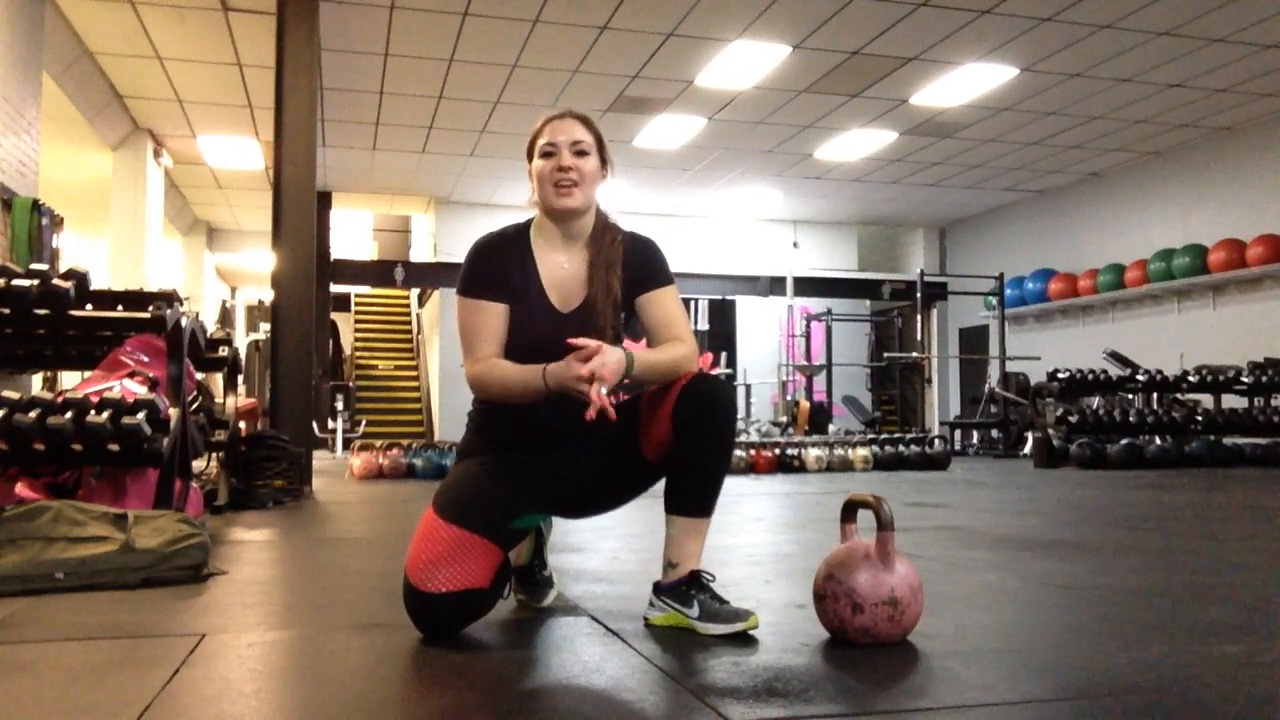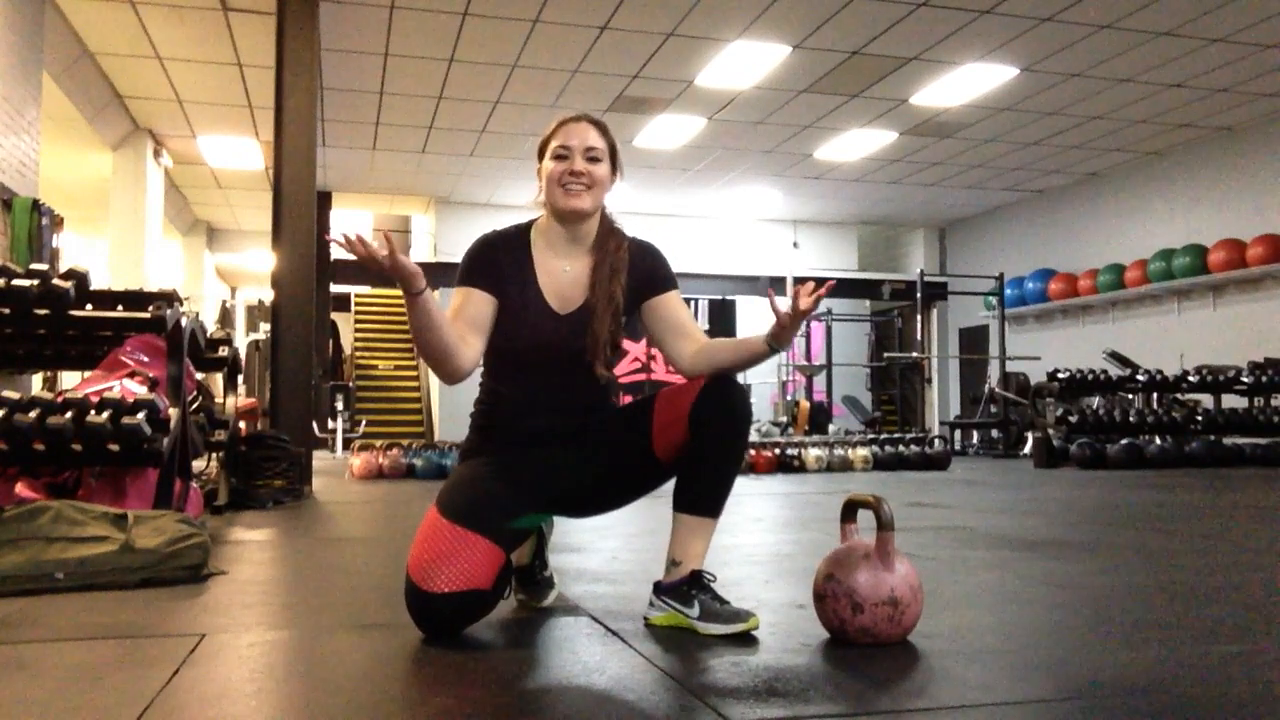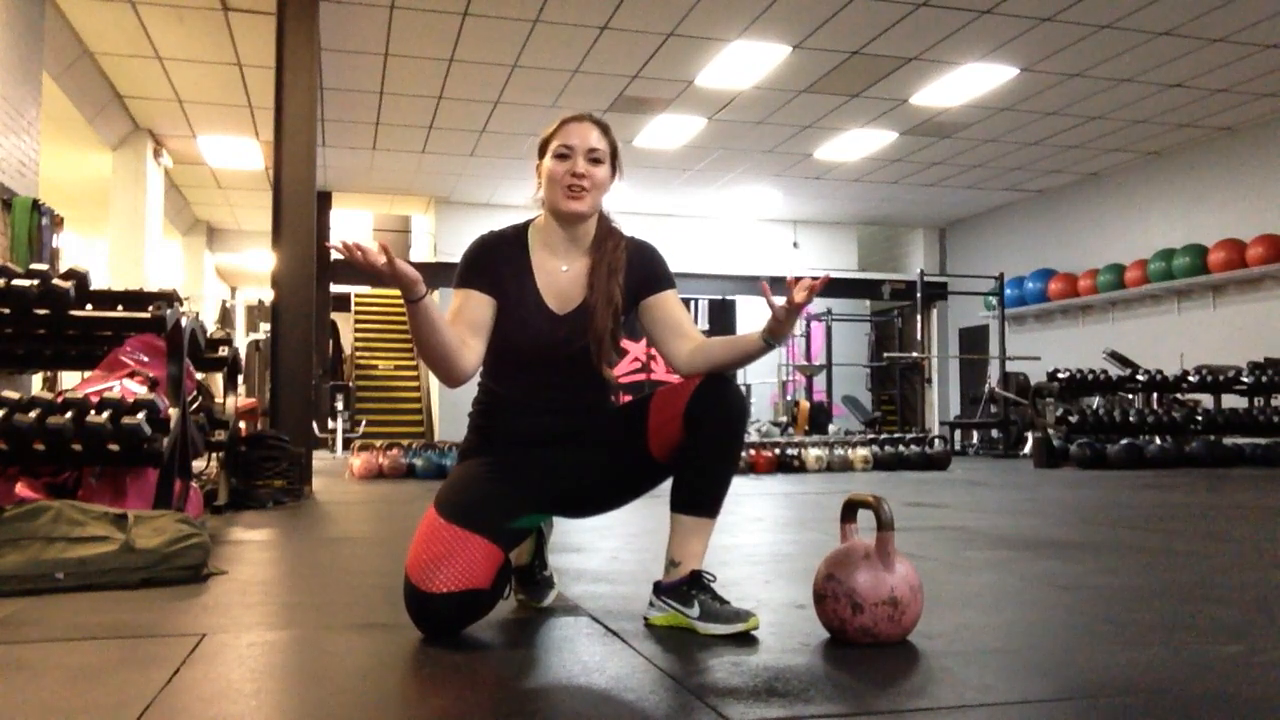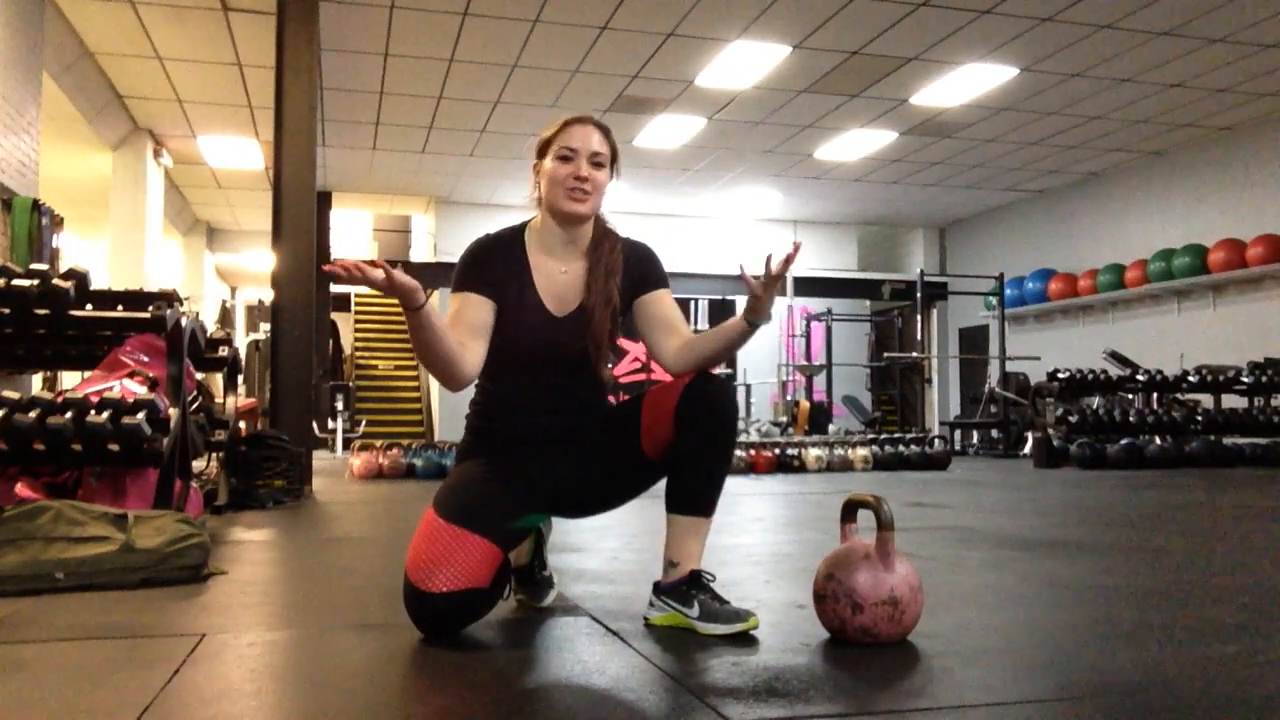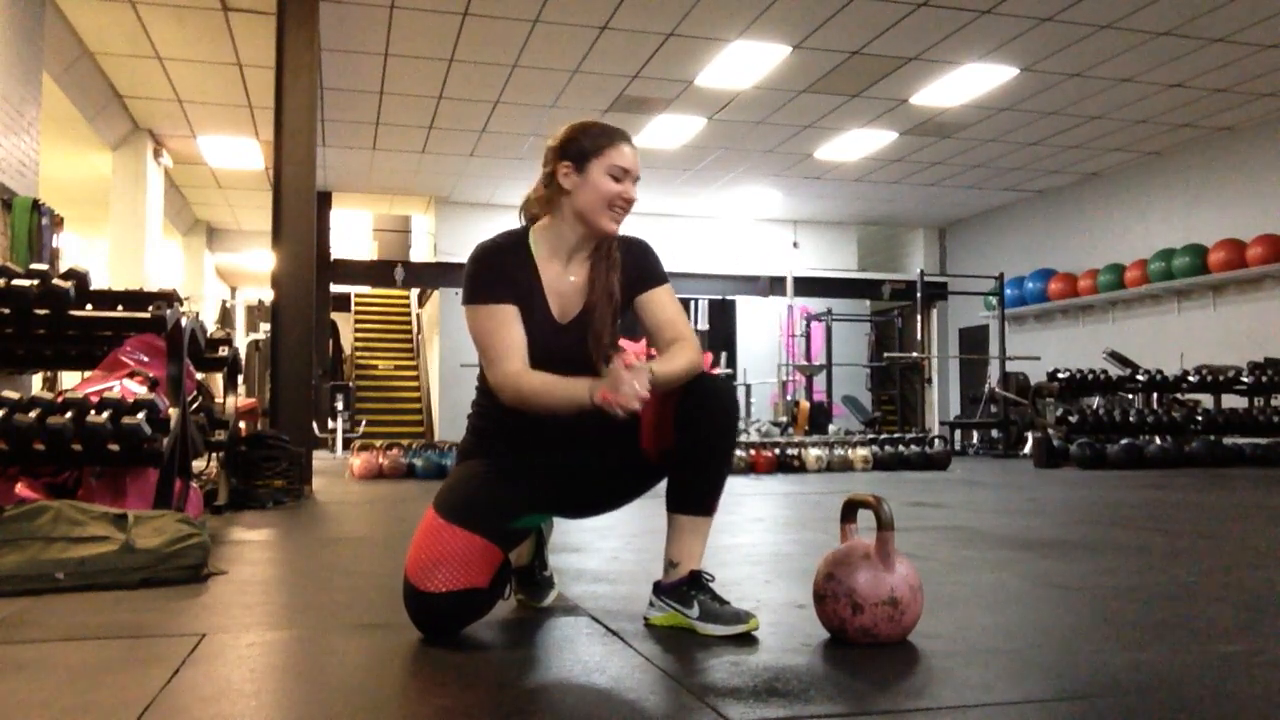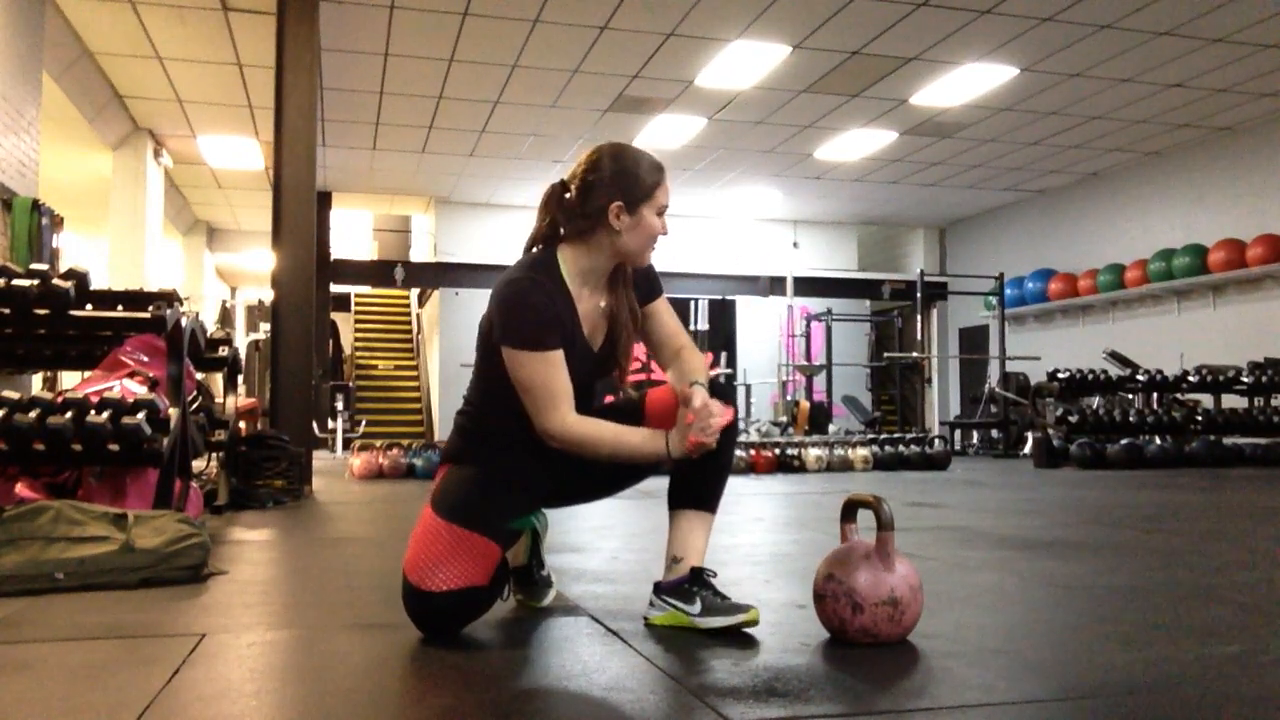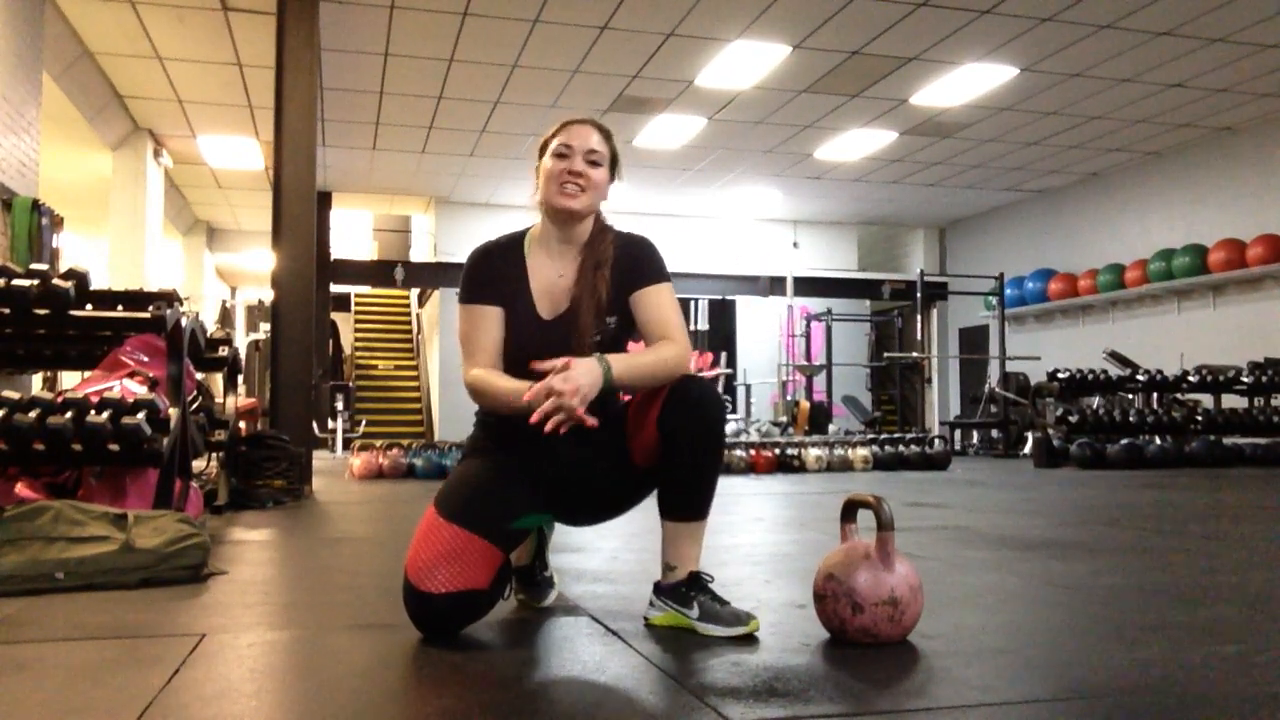
dt=0.7s
person 1, frame 1
left shoulder: (637, 255)
right shoulder: (494, 255)
left elbow: (683, 353)
right elbow: (481, 371)
left wrist: (621, 362)
right wrist: (559, 375)
left hip: (595, 448)
right hip: (506, 453)
left knee: (709, 399)
right knee: (435, 607)
left ankle: (677, 590)
right ankle: (523, 544)
person 1, frame 2
left shoulder: (639, 261)
right shoulder: (496, 254)
left elbow: (692, 354)
right elbow: (455, 364)
left wrist: (775, 339)
right wrist: (413, 286)
left hip: (596, 448)
right hip: (506, 455)
left knee: (722, 401)
right knee: (438, 607)
left ankle: (679, 590)
right ankle: (524, 543)
person 1, frame 3
left shoulder: (636, 261)
right shoulder: (493, 254)
left elbow: (689, 354)
right elbow: (457, 367)
left wrist: (771, 334)
right wrist: (414, 292)
left hip: (594, 450)
right hip: (504, 456)
left knee: (719, 401)
right knee: (437, 607)
left ankle: (679, 590)
right ankle: (523, 544)
person 1, frame 4
left shoulder: (633, 261)
right shoulder: (490, 257)
left elbow: (679, 354)
right elbow: (458, 371)
left wrist: (751, 317)
right wrist: (413, 302)
left hip: (590, 449)
right hip: (502, 457)
left knee: (709, 399)
right knee: (436, 607)
left ankle: (677, 589)
right ankle: (522, 546)
person 1, frame 5
left shoulder: (632, 258)
right shoulder: (497, 261)
left elbow: (685, 349)
right elbow: (510, 381)
left wrist: (643, 376)
right wrist: (601, 390)
left hip: (595, 449)
right hip: (508, 455)
left knee: (711, 397)
right knee: (436, 607)
left ankle: (679, 590)
right ankle: (523, 541)
person 1, frame 6
left shoulder: (634, 275)
right shoulder: (527, 293)
left elbow: (680, 352)
right elbow: (557, 425)
left wrist: (696, 392)
right wrist: (671, 441)
left hip: (579, 448)
right hip: (497, 457)
left knee: (716, 409)
right knee: (436, 607)
left ankle: (679, 588)
right ankle: (519, 542)
person 1, frame 7
left shoulder: (632, 256)
right shoulder: (491, 264)
left elbow: (676, 352)
right elbow: (479, 377)
left wrist: (599, 372)
right wrist: (538, 395)
left hip: (599, 451)
right hip: (511, 455)
left knee: (696, 401)
right knee: (434, 608)
left ankle: (679, 591)
right ankle: (525, 541)
